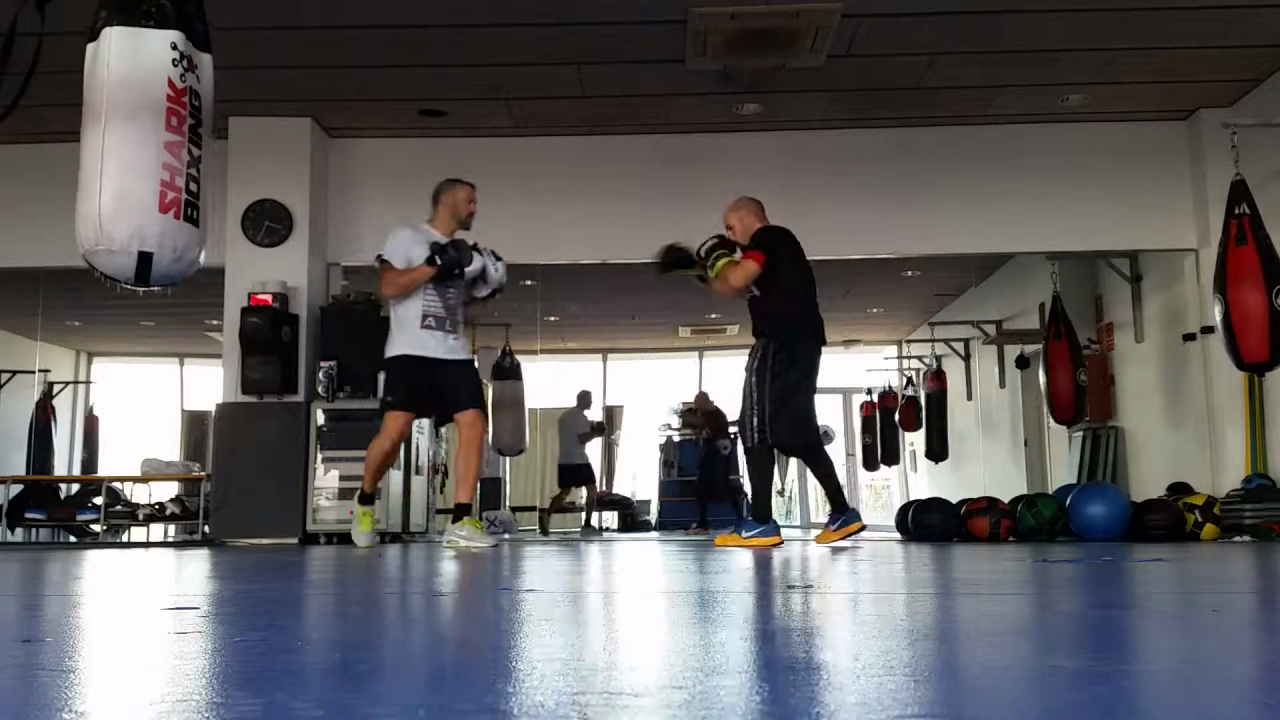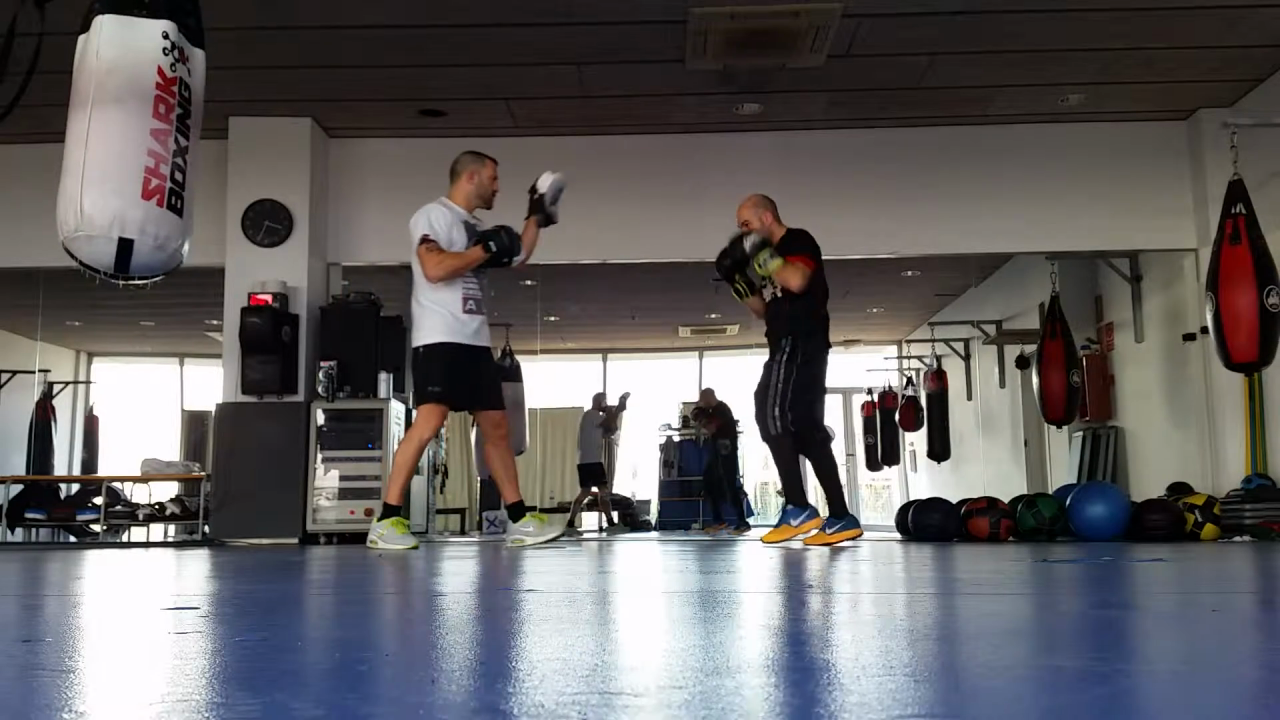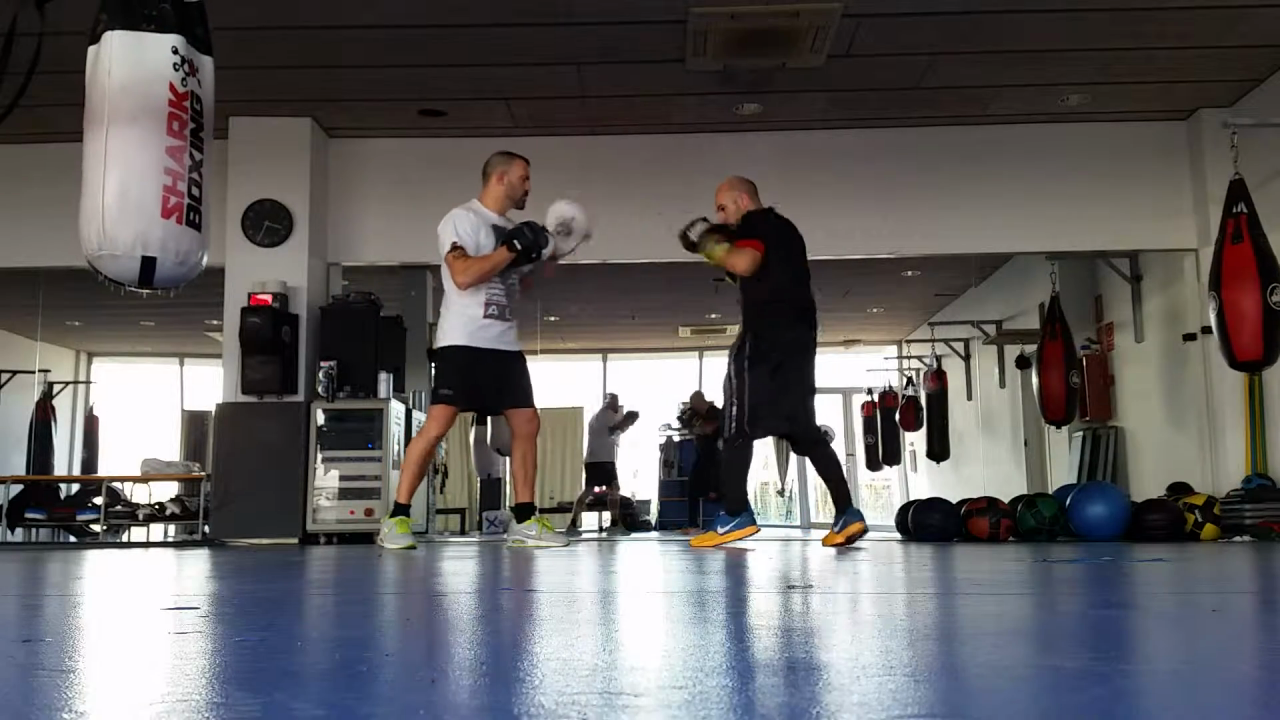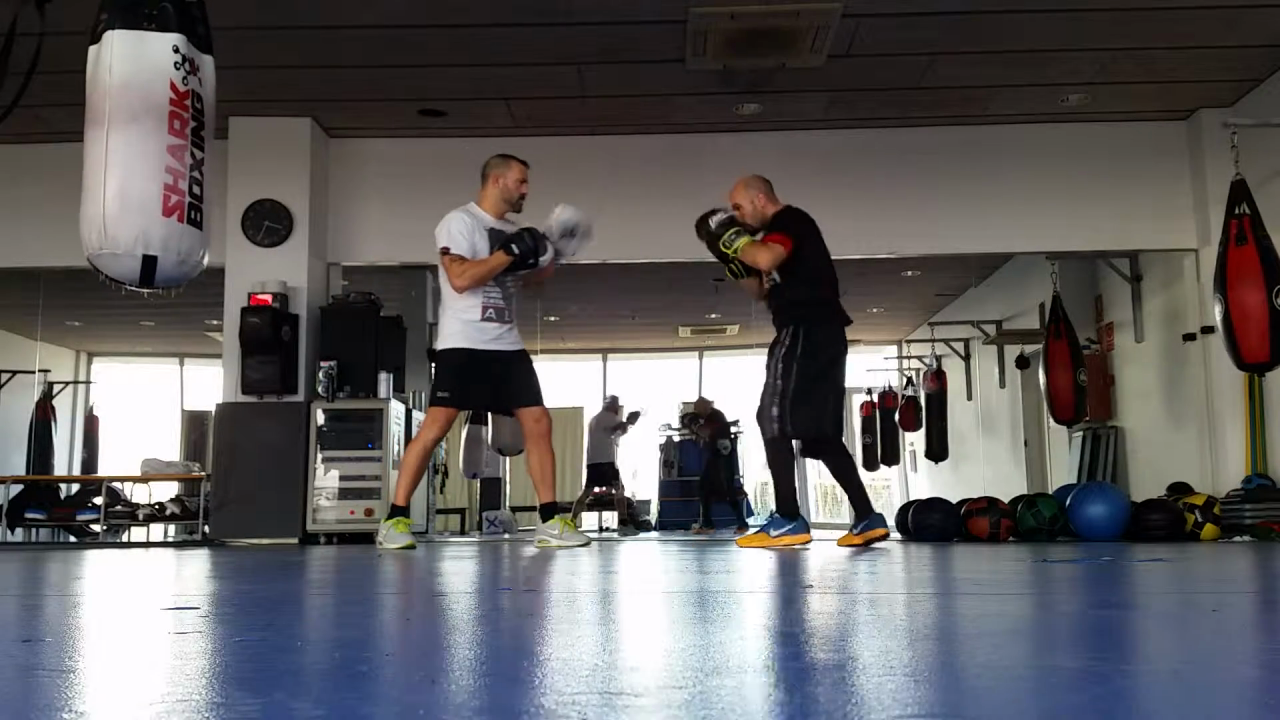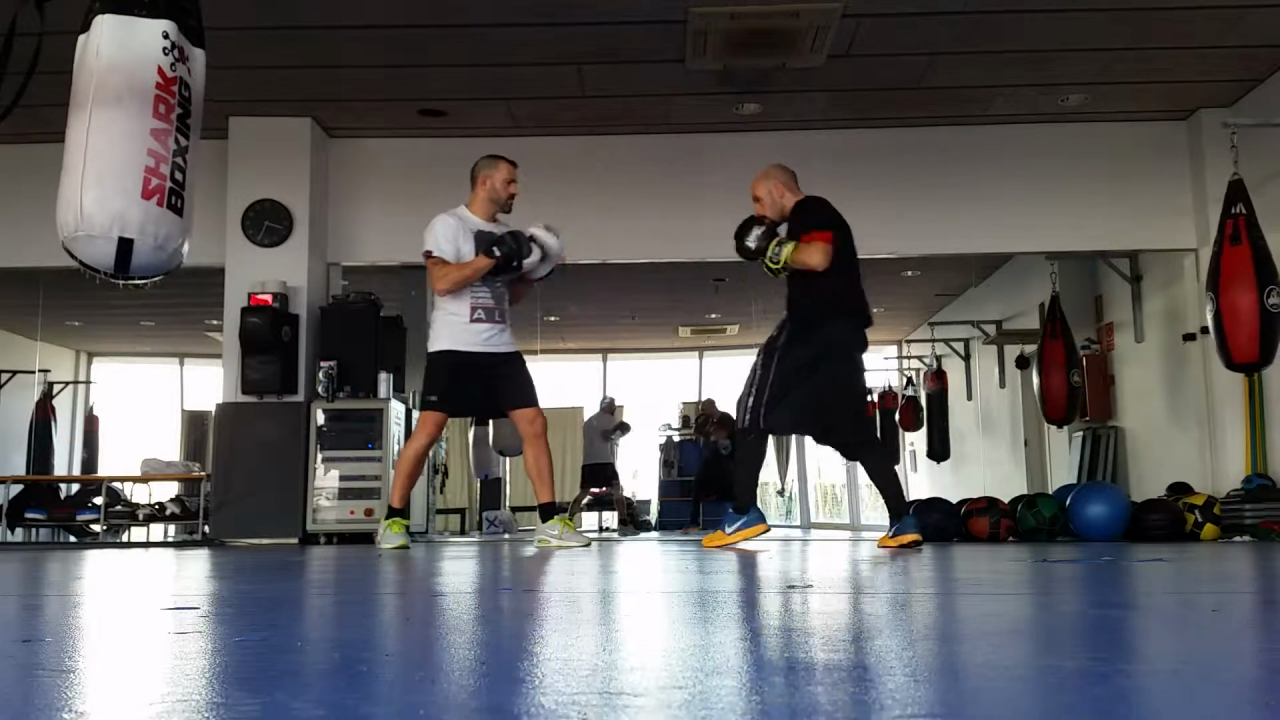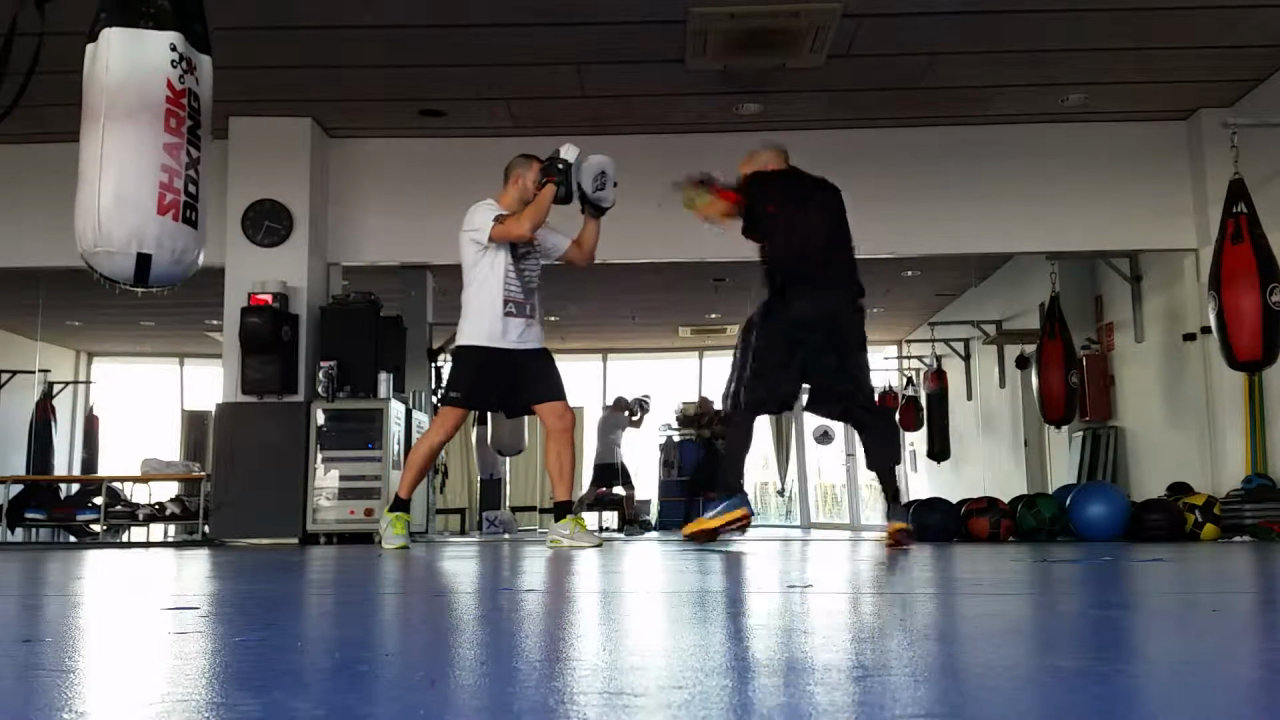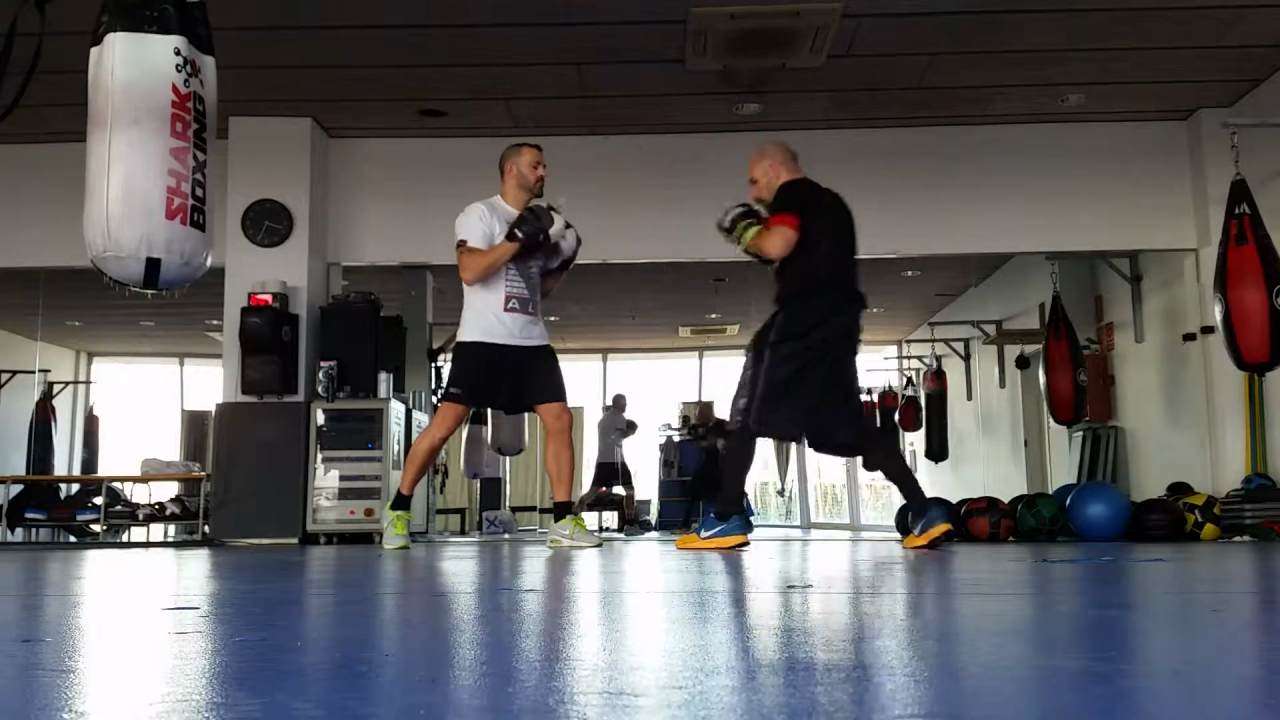
dt=0.7s
person 1, frame 1
left shoulder: (466, 254)
right shoulder: (407, 237)
right elbow: (388, 286)
right wrist: (437, 264)
left hip: (455, 356)
right hip: (410, 352)
left knee: (474, 426)
right knee: (395, 430)
left ankle: (461, 521)
right ankle: (366, 506)
person 1, frame 2
left shoulder: (474, 226)
right shoulder: (433, 215)
left elbow: (513, 260)
right elbow: (434, 269)
left wrist: (536, 217)
right wrist: (486, 248)
left hip: (476, 342)
right hip: (440, 340)
left knee: (496, 427)
right knee: (427, 424)
left ankle: (520, 519)
right ankle: (387, 520)
person 1, frame 3
left shoulder: (510, 228)
right shoulder: (463, 218)
right elbow: (463, 276)
left wrist: (551, 250)
right wrist: (511, 249)
left hip: (504, 345)
right hip: (463, 342)
left knee: (527, 425)
right knee: (438, 424)
left ankle: (524, 521)
right ankle: (396, 518)
person 1, frame 4
left shoulder: (510, 231)
right shoulder: (459, 222)
left elbow: (535, 278)
right elbow: (460, 280)
left wrist: (551, 255)
right wrist: (509, 251)
left hip: (507, 346)
right hip: (462, 345)
left knee: (539, 423)
right knee: (436, 425)
left ankle: (550, 522)
right ankle: (395, 518)
person 1, frame 5
left shoulder: (504, 233)
right shoulder: (447, 225)
right elbow: (442, 283)
left wrist: (533, 268)
right wrist: (493, 255)
left hip: (501, 349)
right hip: (453, 348)
left knee: (534, 424)
right knee: (428, 431)
left ankle: (550, 522)
right ankle: (393, 519)
person 1, frame 6
left shoulder: (537, 230)
right shoulder: (480, 215)
left elbow: (583, 256)
right elbow: (522, 228)
left wrist: (592, 211)
right wrist: (554, 183)
left hip: (528, 346)
right hip: (481, 344)
left knee: (561, 420)
right knee: (445, 426)
left ankle: (564, 522)
right ankle: (397, 512)
person 1, frame 7
left shoulder: (538, 223)
right shoulder: (480, 214)
right elbow: (470, 272)
left wrist: (562, 260)
right wrist: (517, 238)
left hip: (532, 342)
right hip: (483, 340)
left knee: (560, 421)
right knee: (446, 422)
left ankle: (564, 522)
right ankle: (398, 509)
person 2, frame 1
left shoulder: (770, 239)
right shoulder: (771, 249)
left elbow: (735, 281)
right elbow: (730, 290)
left wrist: (714, 257)
right wrist: (694, 265)
left hip: (782, 345)
right hip: (801, 347)
left knee: (756, 427)
right knee: (800, 433)
left ankle: (761, 522)
right ankle: (843, 514)
person 2, frame 2
left shoulder: (797, 240)
right shoulder: (773, 255)
left elbow: (796, 281)
right elbow: (764, 310)
left wrist: (760, 254)
right wrist: (738, 281)
left hip: (800, 346)
right hip: (790, 348)
left knee: (773, 415)
right knee: (807, 432)
left ankle: (798, 508)
right ankle: (841, 518)
person 2, frame 3
left shoulder: (757, 221)
right shoulder: (785, 229)
left elbow: (744, 264)
left wrist: (709, 242)
right wrist: (722, 253)
left hip: (765, 334)
right hip: (798, 335)
left knee: (737, 420)
right knee: (801, 425)
left ankle: (735, 515)
right ankle: (847, 514)
person 2, frame 4
left shoulder: (788, 219)
right shoulder: (790, 226)
left elbow: (764, 257)
right elbow: (759, 289)
left wrist: (729, 235)
right wrist: (731, 256)
left hip: (805, 332)
right hip: (823, 334)
left knee: (775, 420)
right knee: (822, 431)
left ankle: (788, 520)
right ankle: (867, 518)
person 2, frame 5
left shoulder: (809, 210)
right shoulder: (824, 214)
left elbow: (817, 259)
left wrist: (773, 245)
right wrist: (769, 255)
left hip: (809, 328)
right hip: (847, 331)
left knee: (754, 413)
right knee: (856, 430)
left ankle: (744, 514)
right ankle: (902, 521)
person 2, frame 6
left shoulder: (765, 184)
right shoulder: (827, 192)
left elbow: (709, 209)
left hip: (791, 303)
right hip: (841, 306)
left knee: (742, 401)
right knee: (862, 407)
left ankle: (731, 499)
right ankle: (895, 509)
person 2, frame 7
left shoulder: (794, 193)
right shoulder: (831, 202)
left elbow: (776, 248)
left wrist: (743, 227)
right wrist: (760, 231)
left hip: (803, 318)
right hip: (839, 321)
left knee: (748, 414)
right knee: (849, 425)
left ankle: (726, 521)
right ankle: (926, 514)
